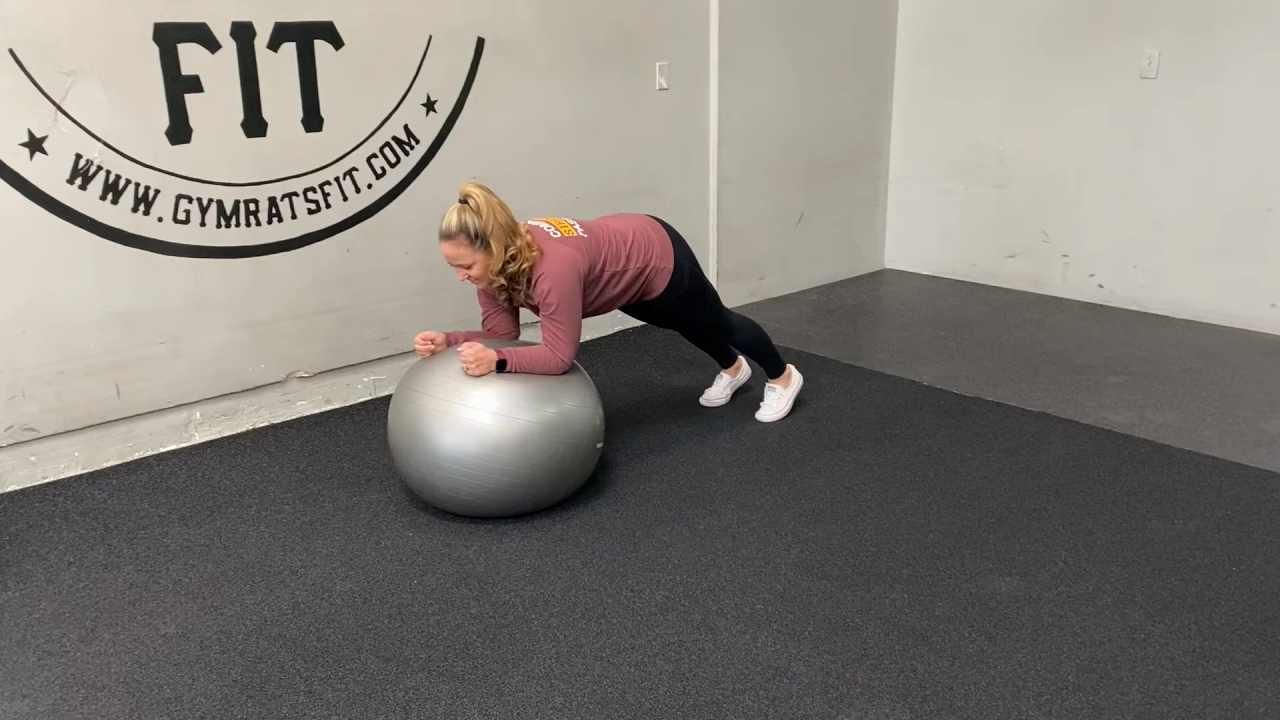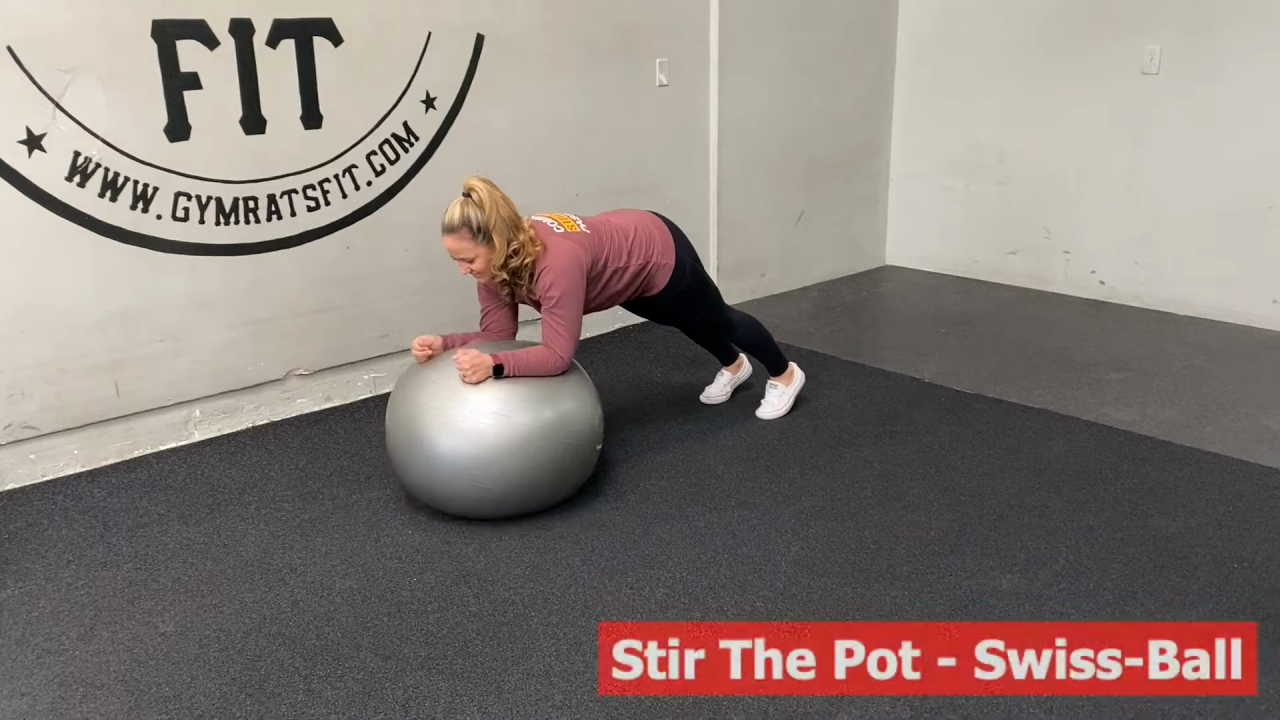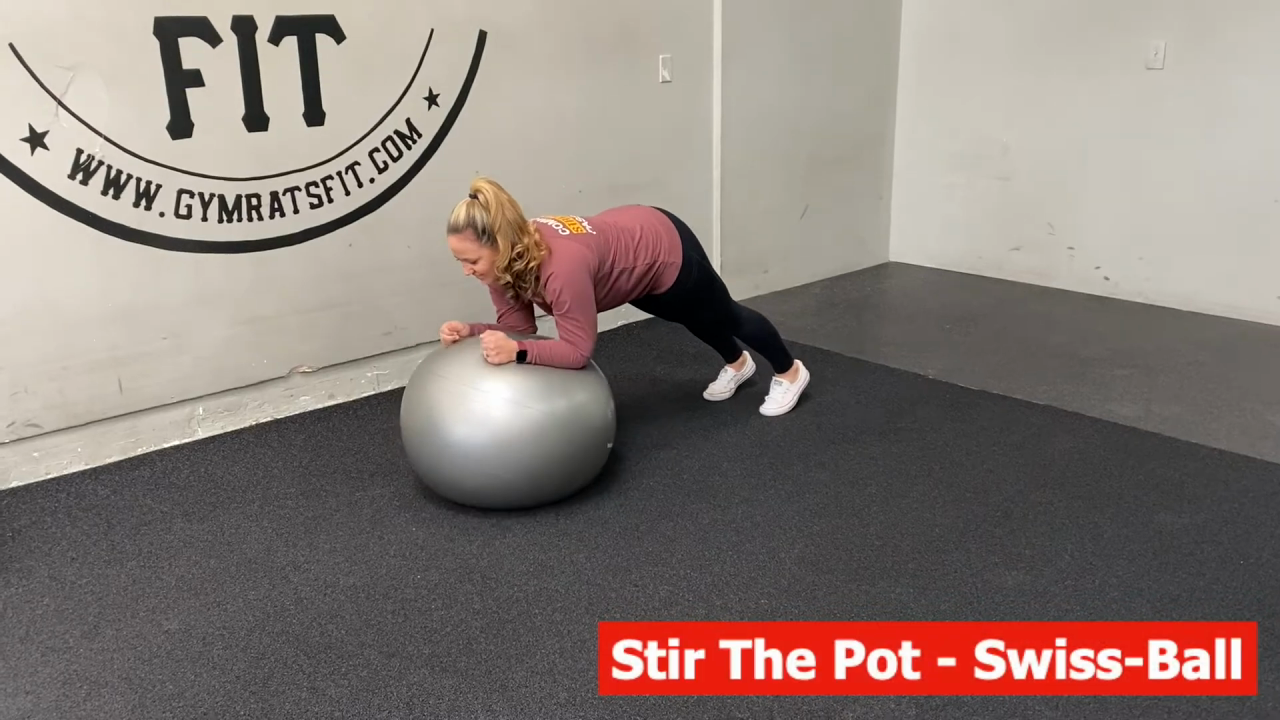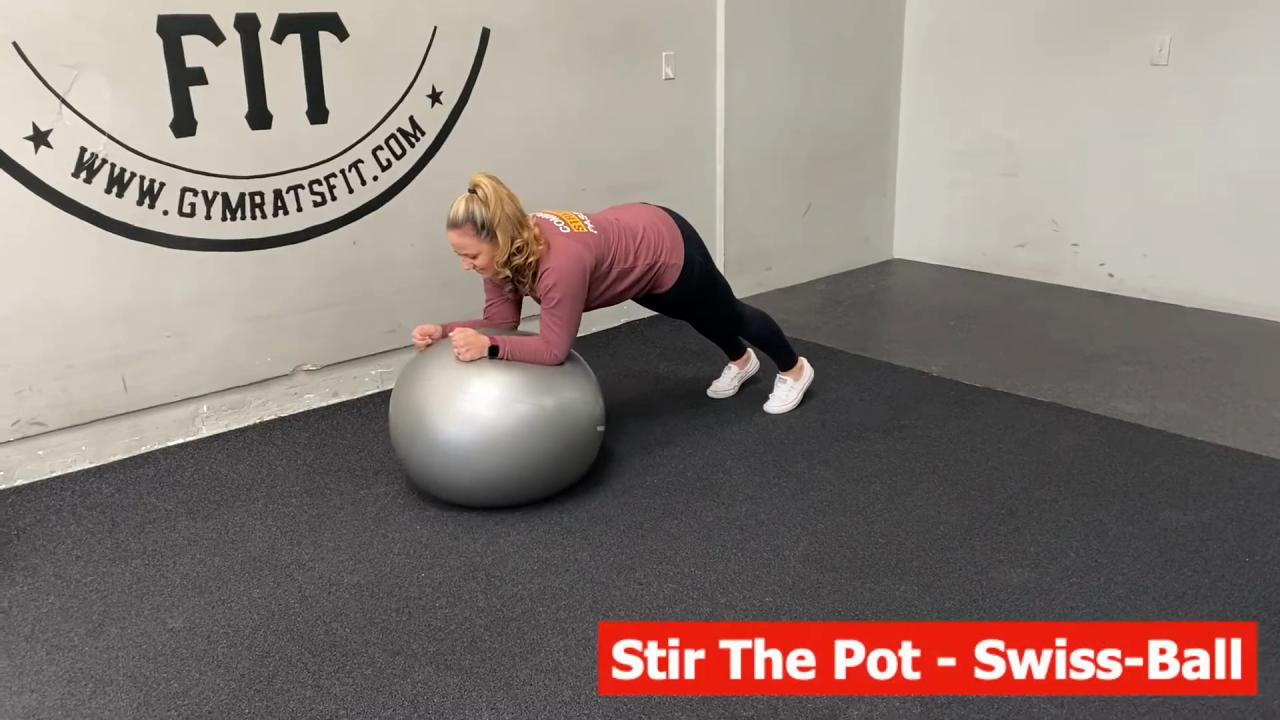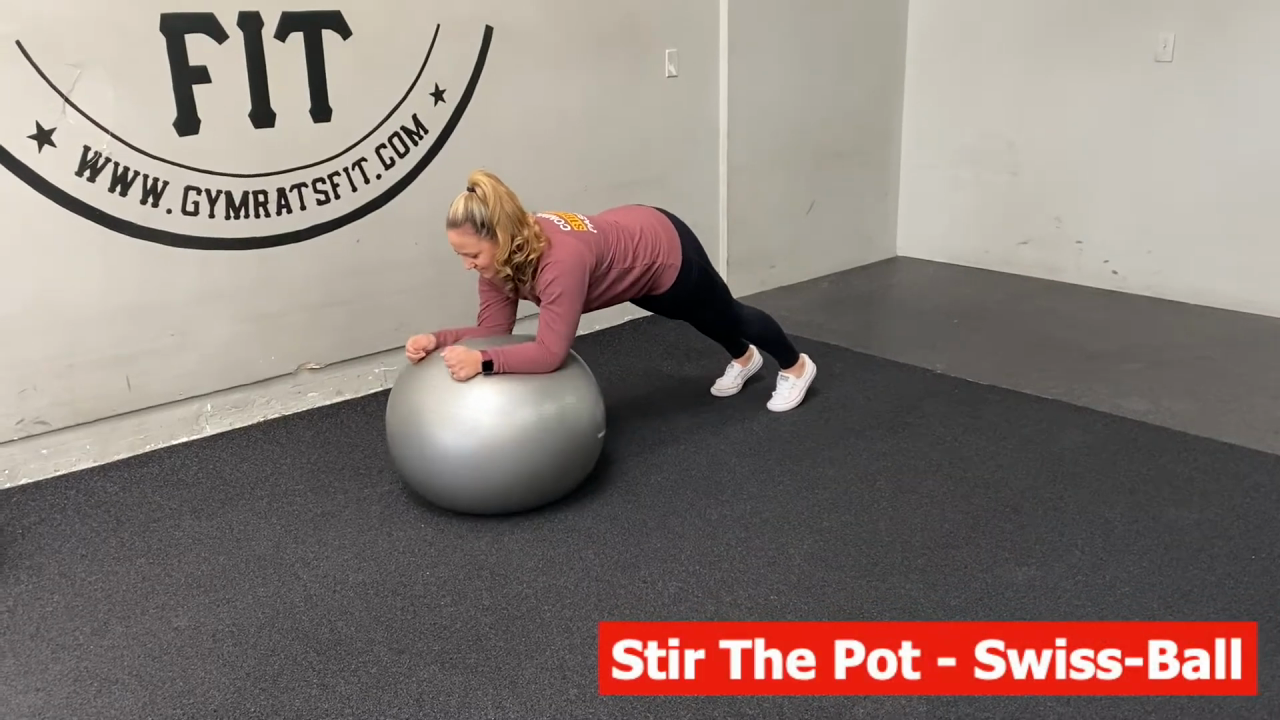
dt=0.4s
person 1, frame 1
left shoulder: (554, 267)
right shoulder: (496, 261)
left elbow: (560, 355)
right elbow: (501, 334)
left wrist: (495, 360)
right wrist: (448, 341)
left hip: (658, 261)
right hip: (621, 246)
left knee: (712, 321)
right knee: (687, 325)
left ankle: (782, 377)
right ankle: (732, 369)
person 1, frame 2
left shoulder: (557, 262)
right shoulder: (493, 259)
left elbow: (558, 354)
right elbow: (496, 334)
left wrist: (492, 366)
right wrist: (444, 342)
left hip: (660, 256)
right hip: (621, 252)
left knee: (714, 319)
right knee: (687, 321)
left ankle: (784, 375)
right ankle: (733, 366)
person 1, frame 3
left shoulder: (563, 265)
right shoulder: (504, 257)
left elbow: (579, 350)
right elbow: (517, 328)
left wrist: (516, 351)
right wrist: (470, 331)
left hip: (666, 252)
right hip: (627, 234)
left knee: (721, 314)
right knee: (690, 318)
left ankle: (789, 371)
right ankle: (737, 363)
person 1, frame 4
left shoulder: (561, 261)
right shoulder: (503, 250)
left elbow: (554, 348)
right elbow: (500, 323)
left wrist: (486, 347)
right wrist: (444, 331)
left hip: (668, 252)
right hip: (631, 230)
left knee: (725, 313)
right knee: (697, 314)
left ankle: (793, 369)
right ankle: (740, 361)
person 1, frame 5
left shoulder: (562, 260)
right shoulder: (498, 254)
left elbow: (551, 352)
right elbow: (492, 328)
left wrist: (481, 362)
right wrist: (438, 339)
left hip: (666, 254)
right hip: (628, 235)
left knee: (724, 314)
right knee: (700, 316)
left ankle: (795, 366)
right ankle: (744, 358)
